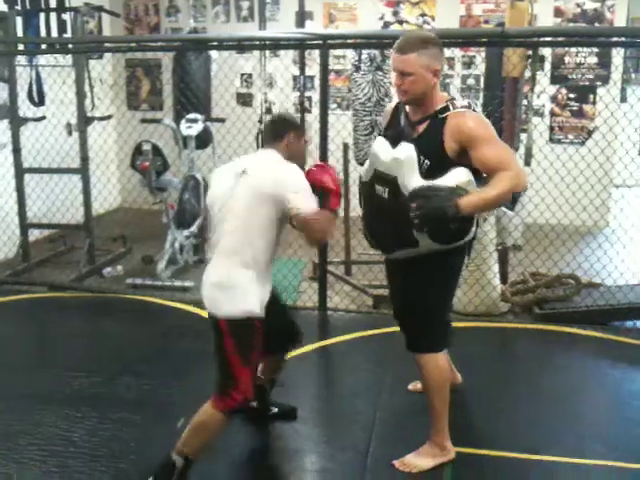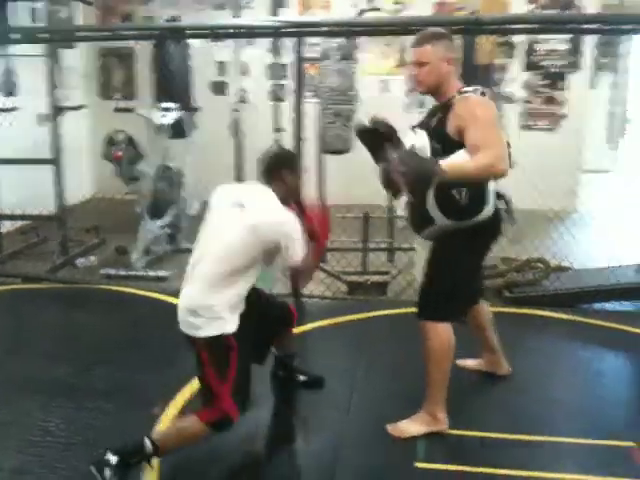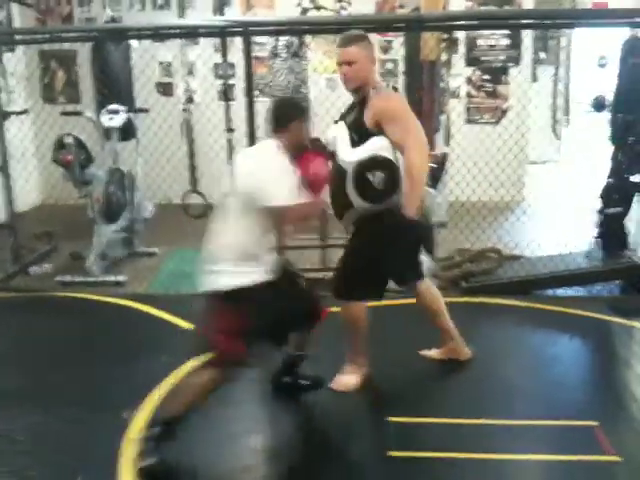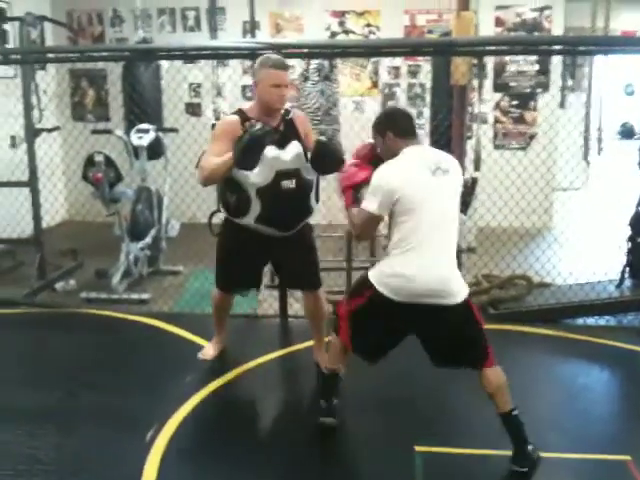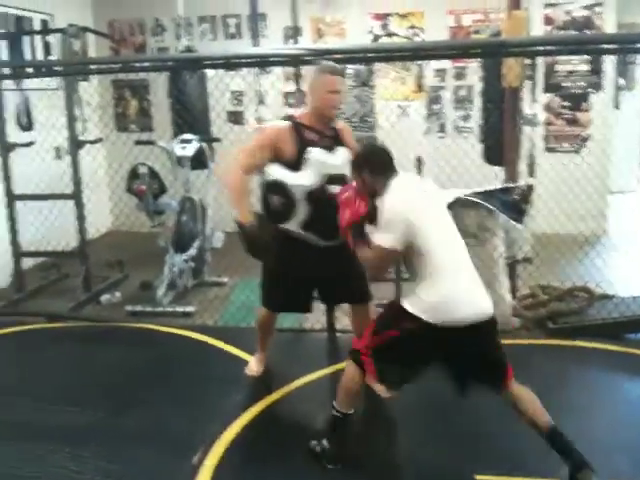
dt=1s
person 1, frame 1
left shoulder: (463, 123)
right shoulder: (394, 112)
left elbow: (511, 179)
left wrist: (458, 207)
left hip: (436, 247)
left knee: (425, 341)
right knee: (415, 324)
left ankle: (441, 444)
right ankle: (449, 376)
person 1, frame 2
left shoulder: (470, 106)
right shoulder: (439, 108)
left elbow: (495, 161)
right elbow: (426, 156)
left wrist: (439, 169)
left hip: (468, 223)
right hip: (457, 220)
left knee: (434, 312)
right knee: (465, 294)
left ankle: (434, 413)
right ankle: (495, 358)
person 1, frame 3
left shoulder: (384, 103)
right shoulder: (357, 105)
left elbow: (417, 151)
left wrist: (407, 213)
right wrist: (329, 163)
left hip: (386, 215)
right hip: (375, 211)
left knee: (348, 290)
right knee: (412, 278)
left ankle: (356, 363)
right ankle: (454, 344)
person 1, frame 4
left shoulder: (298, 120)
right shoulder: (232, 126)
left elbow: (317, 156)
right elbow: (205, 175)
left wrist: (328, 157)
right wrist: (237, 156)
right hip: (245, 227)
left knee: (312, 289)
right knee: (226, 287)
left ankle: (321, 351)
right ankle: (219, 338)
person 1, frame 5
left shoulder: (342, 132)
right shoulder: (280, 133)
right elbow: (238, 173)
right wrist: (247, 221)
left hip: (335, 239)
right hip: (292, 241)
left knee: (362, 302)
right knee: (273, 305)
right ankle: (261, 353)
person 2, frame 1
left shoulder: (226, 172)
right shoulder: (287, 173)
right elbow: (318, 234)
right wrist: (330, 196)
left hip: (253, 289)
right hip: (234, 299)
left knee: (281, 342)
right knee: (232, 397)
person 2, frame 2
left shoulder: (229, 193)
right shoulder: (281, 220)
right elbow: (299, 280)
right wrist: (315, 244)
left hip: (218, 300)
right hip: (212, 319)
left knee: (284, 317)
right knee: (218, 415)
left ankle: (286, 371)
person 2, frame 3
left shoulder: (257, 155)
right shoulder: (271, 164)
right elbow: (297, 218)
left wrist: (301, 184)
left hip: (264, 267)
right hip: (237, 277)
left knee: (309, 312)
right knee: (224, 366)
left ankle: (289, 373)
right ankle: (160, 430)
person 2, frame 4
left shoulder: (388, 173)
right shoulder: (452, 165)
left elbow: (361, 232)
left wrist: (350, 193)
left hip: (395, 283)
right hip: (446, 287)
left knee: (345, 320)
right knee: (484, 360)
left ankle: (327, 401)
right ankle: (522, 449)
person 2, frame 5
left shoulder: (392, 204)
right shoulder: (422, 185)
left elbow: (376, 267)
left wrist: (352, 234)
left hip: (429, 311)
right hip: (474, 307)
left knee: (361, 356)
right knee: (505, 382)
left ankle: (331, 442)
